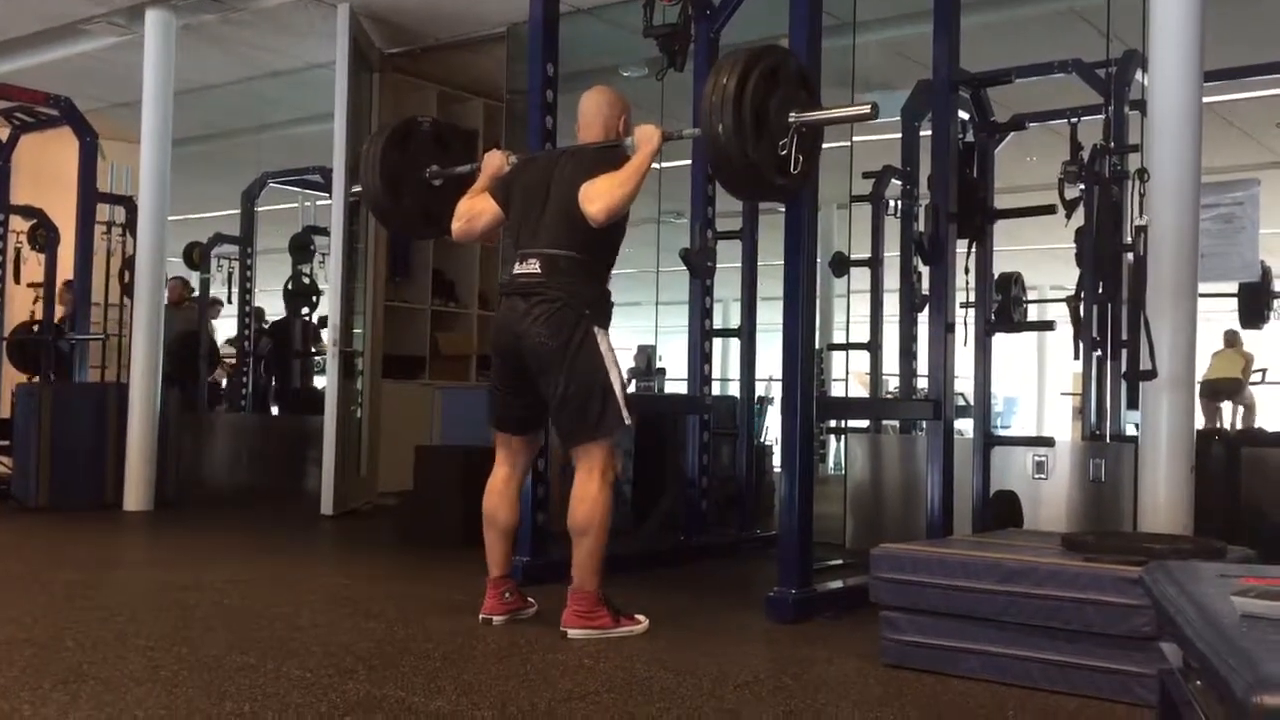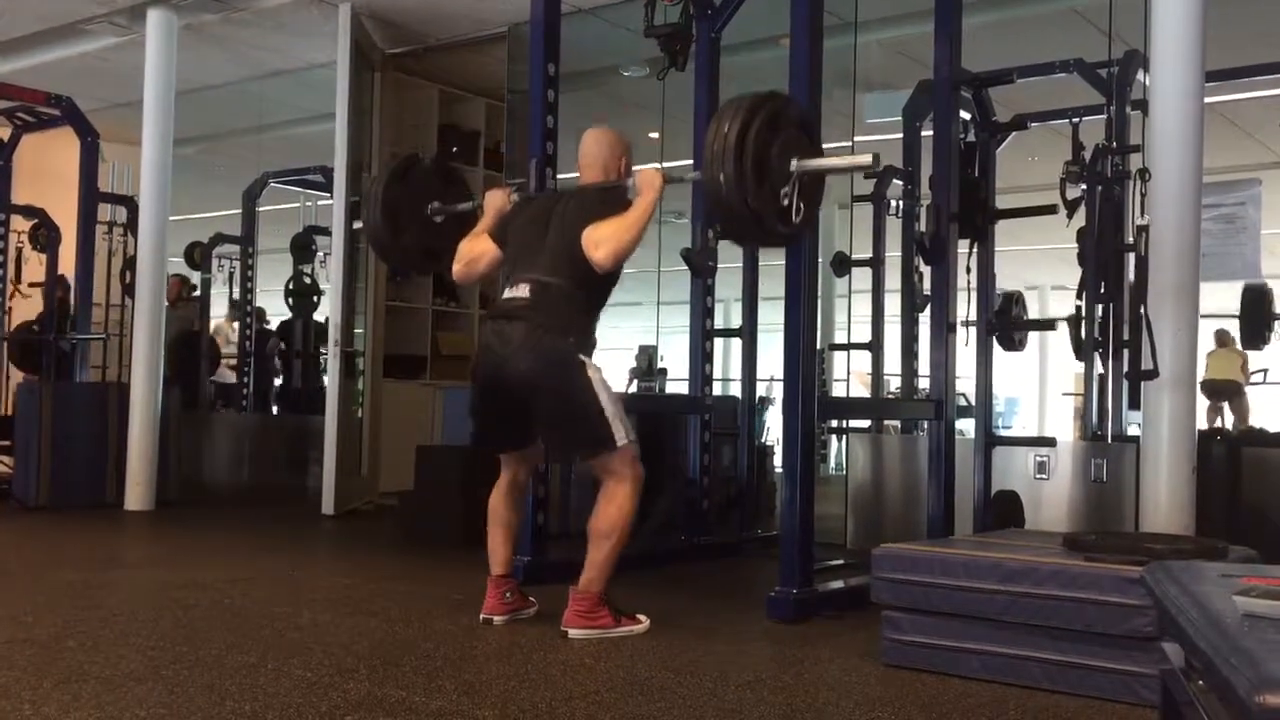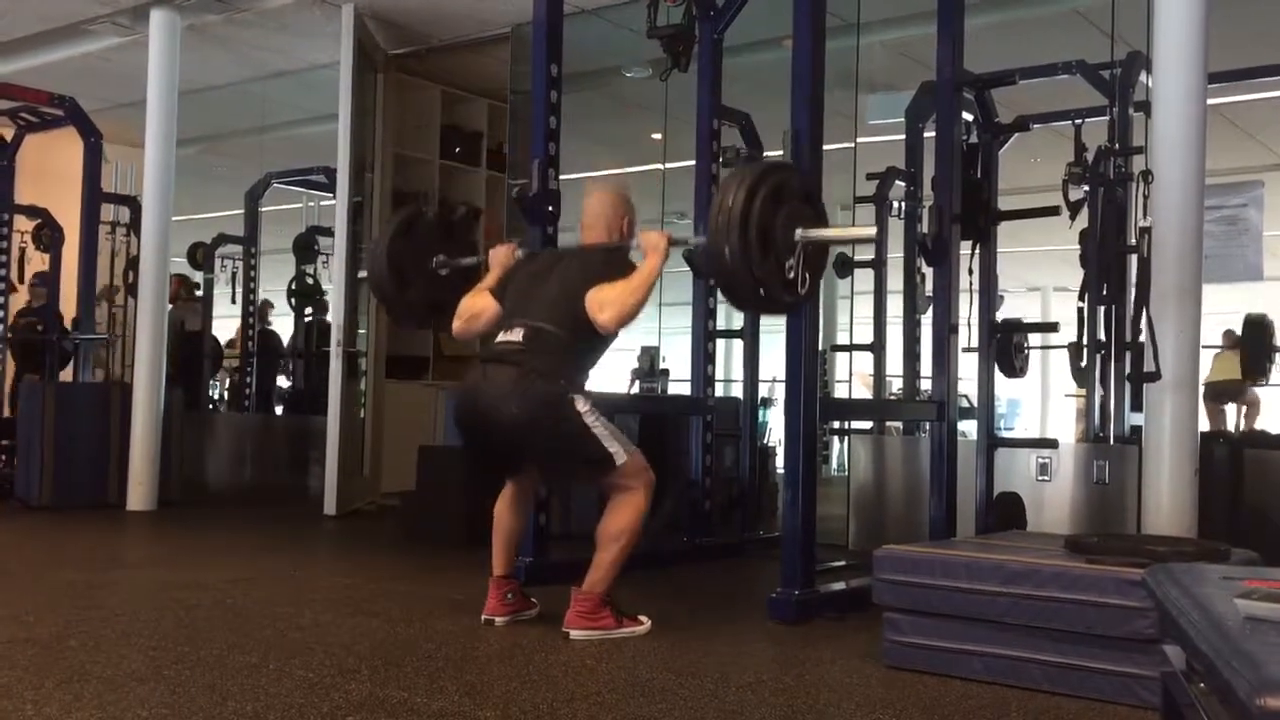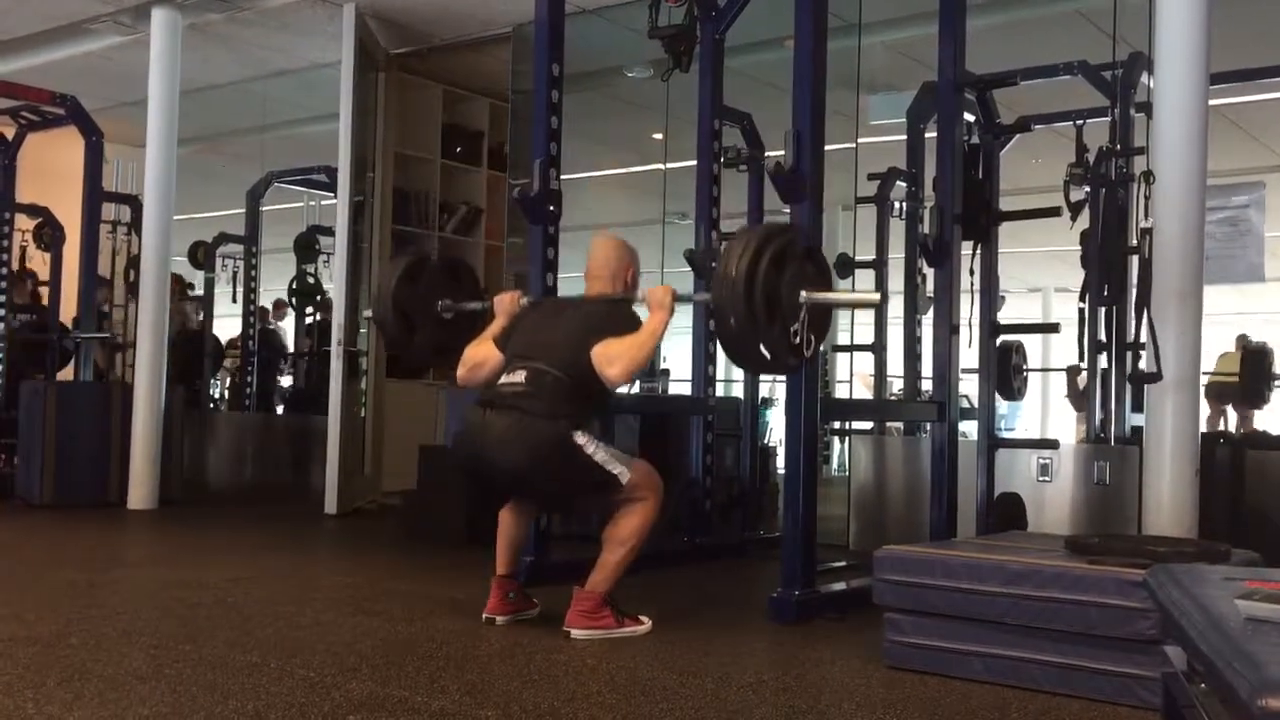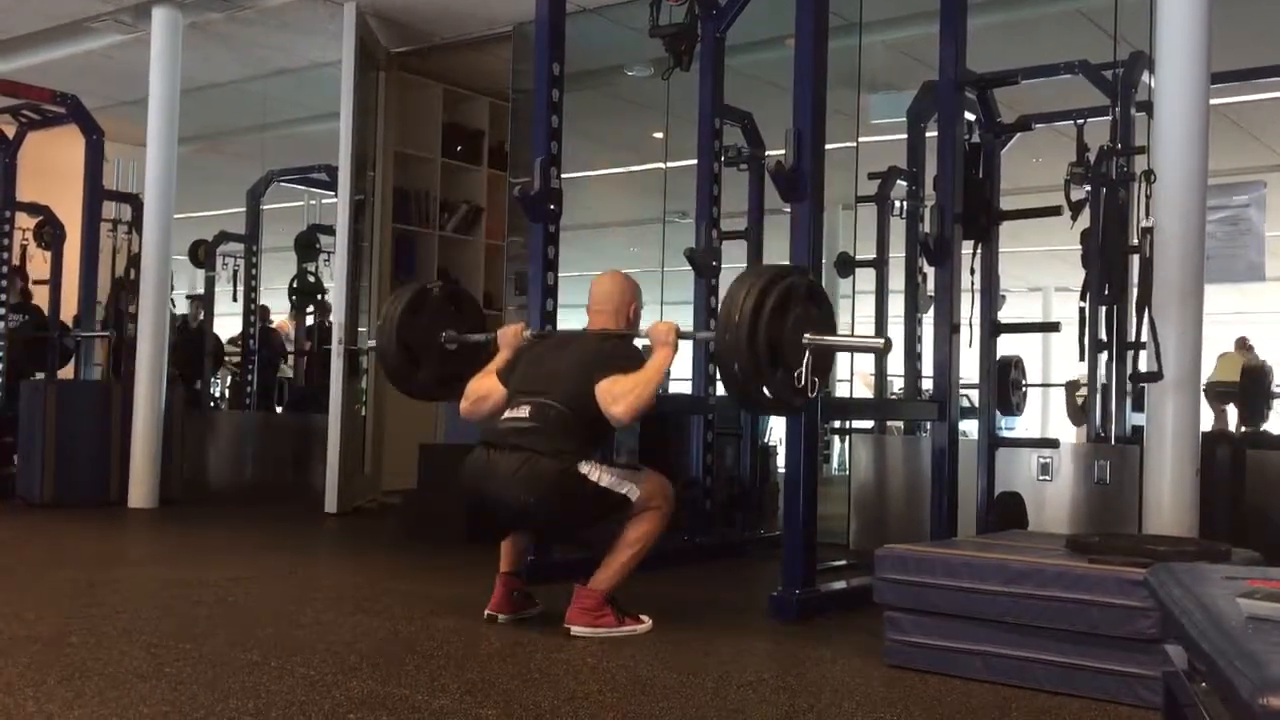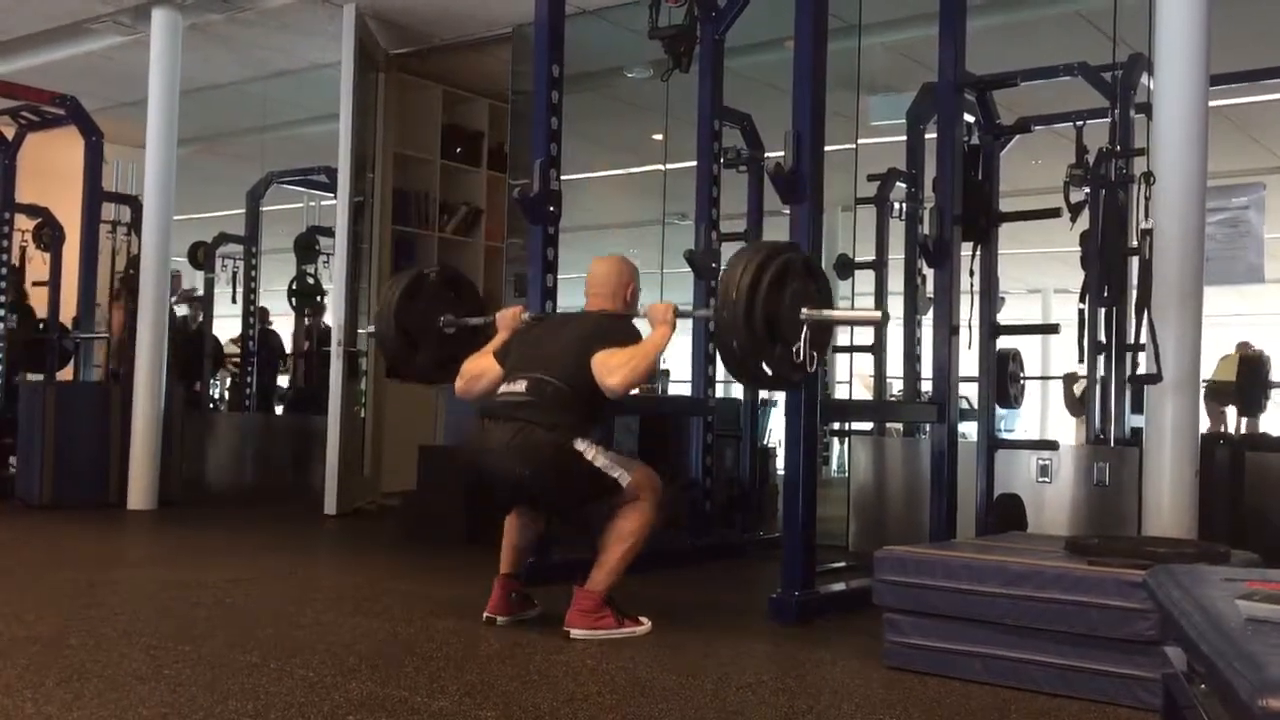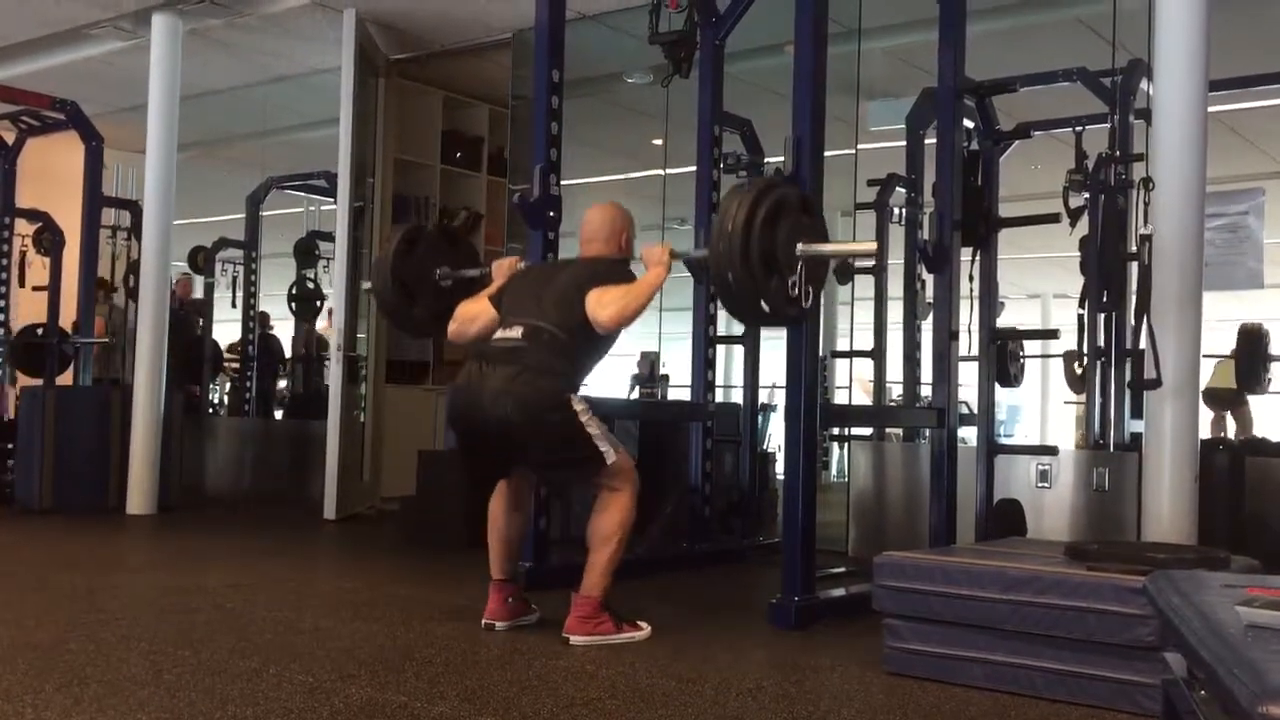
dt=0.3s
person 1, frame 1
left shoulder: (529, 167)
right shoulder: (611, 159)
left elbow: (463, 225)
right elbow: (598, 207)
left wrist: (488, 174)
right wrist: (646, 150)
left hip: (512, 317)
right hip: (566, 319)
left knee: (509, 463)
right knee: (595, 465)
left ankle: (499, 592)
right ankle: (585, 607)
person 1, frame 2
left shoulder: (531, 206)
right shoulder: (611, 199)
left elbow: (463, 268)
right elbow: (603, 253)
left wrist: (492, 214)
right wrist: (649, 195)
left hip: (493, 346)
right hip: (549, 350)
left knee: (516, 469)
right knee: (622, 473)
left ankle: (500, 592)
right ankle: (587, 606)
person 1, frame 3
left shoulder: (532, 263)
right shoulder: (611, 260)
left elbow: (463, 324)
right elbow: (607, 315)
left wrist: (496, 270)
right wrist: (654, 259)
left hip: (477, 394)
right hip: (535, 395)
left knee: (521, 477)
right knee: (634, 481)
left ankle: (502, 594)
right ankle: (589, 607)
person 1, frame 4
left shoulder: (538, 312)
right shoulder: (615, 315)
left elbow: (467, 373)
right elbow: (616, 371)
left wrist: (502, 318)
right wrist: (659, 314)
left hip: (475, 439)
right hip: (531, 441)
left knee: (525, 481)
right knee: (644, 487)
left ankle: (504, 593)
right ankle: (590, 606)
person 1, frame 5
left shoulder: (540, 347)
right shoulder: (617, 352)
left elbow: (471, 406)
right elbow: (621, 408)
left wrist: (506, 351)
right wrist: (663, 351)
left hip: (481, 474)
right hip: (536, 478)
right knee: (656, 496)
left ankle: (507, 591)
right ankle: (591, 605)
person 1, frame 6
left shoulder: (538, 327)
right shoulder: (615, 328)
left elbow: (465, 384)
right elbow: (616, 380)
left wrist: (504, 333)
right wrist: (661, 330)
left hip: (480, 450)
right hip: (533, 449)
right knee: (643, 489)
left ankle: (505, 593)
right ankle: (589, 607)
person 1, frame 7
left shoulder: (533, 272)
right shoulder: (612, 270)
left elbow: (459, 329)
right elbow: (607, 314)
left wrist: (499, 283)
right wrist: (656, 271)
left hip: (469, 391)
right hip: (530, 395)
left knee: (513, 478)
right knee: (620, 481)
left ankle: (502, 598)
right ankle: (588, 613)
